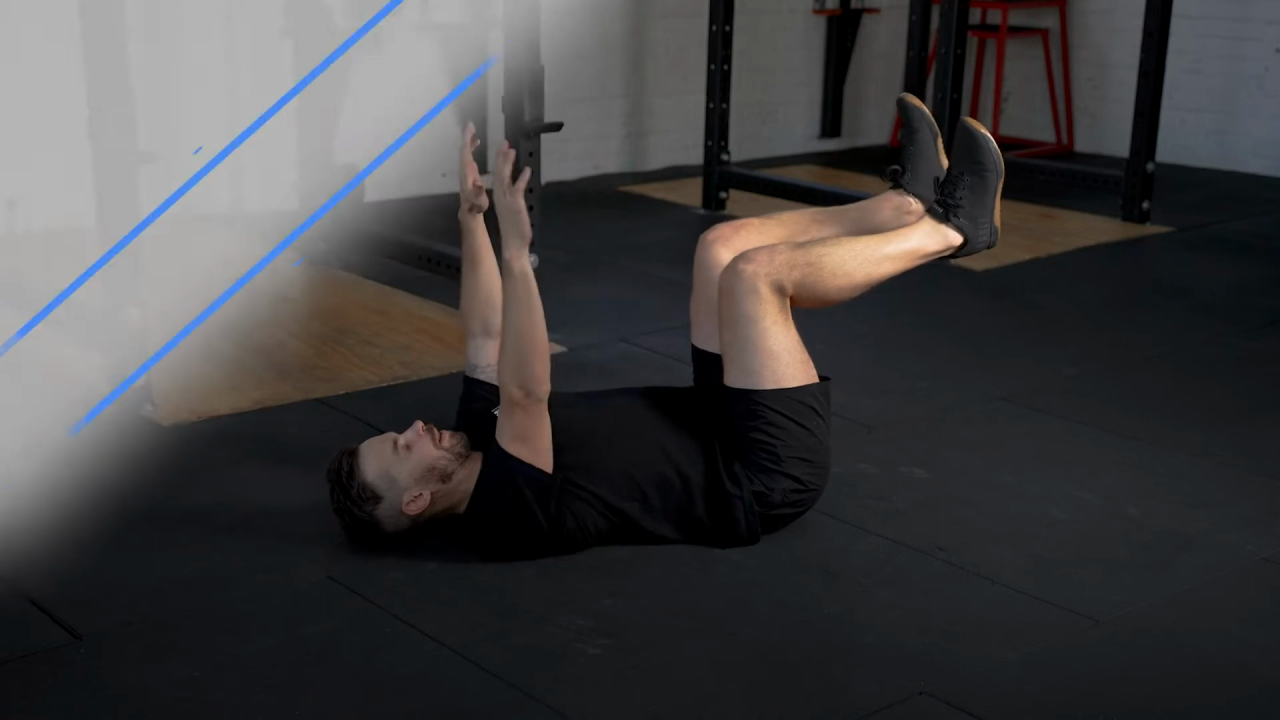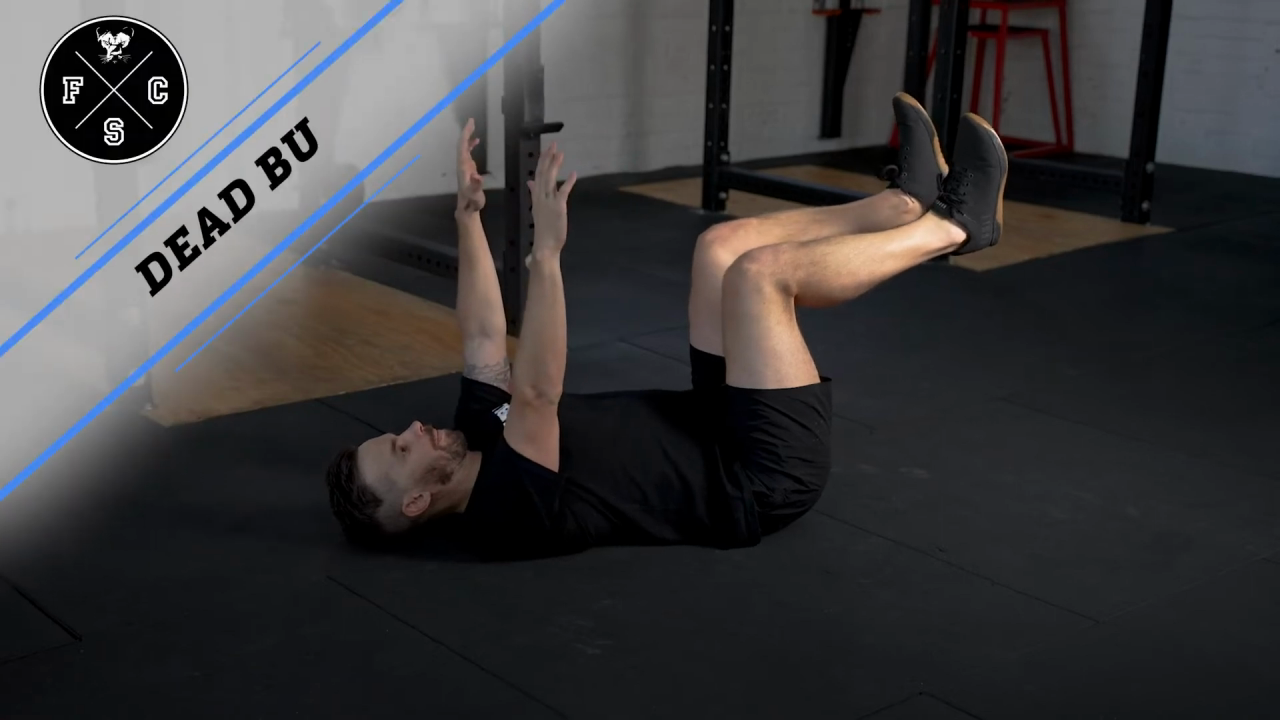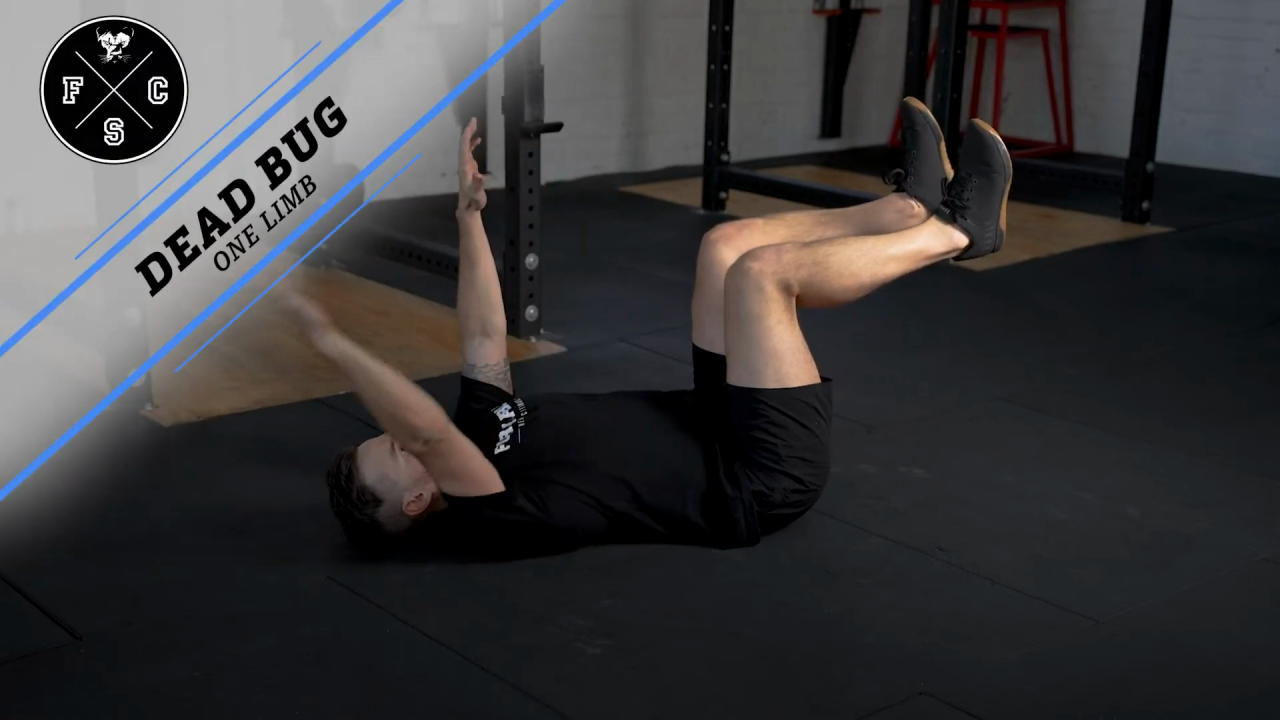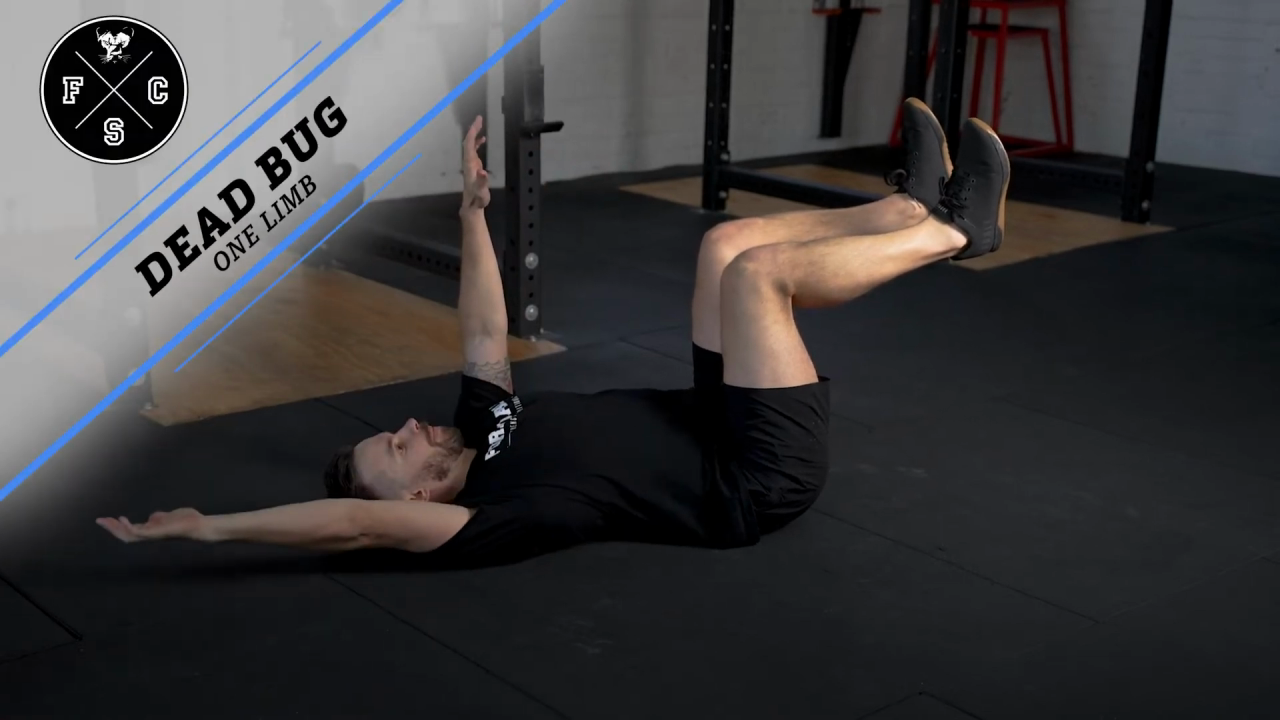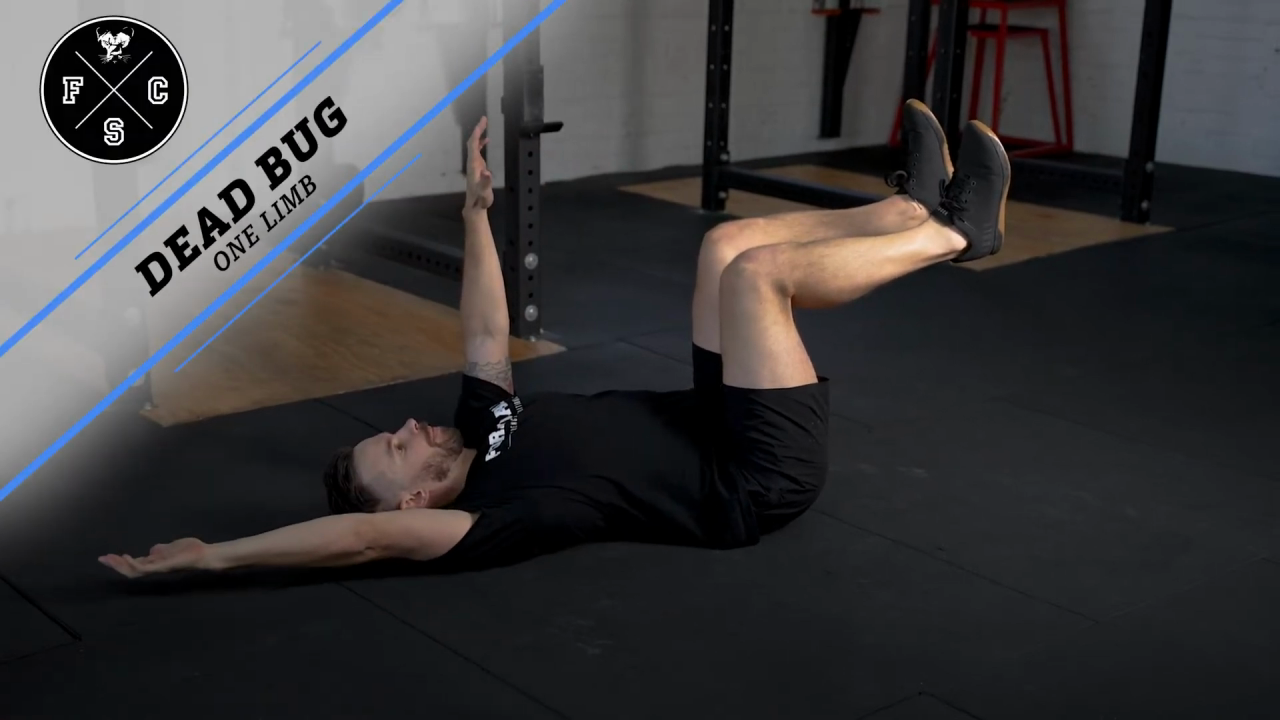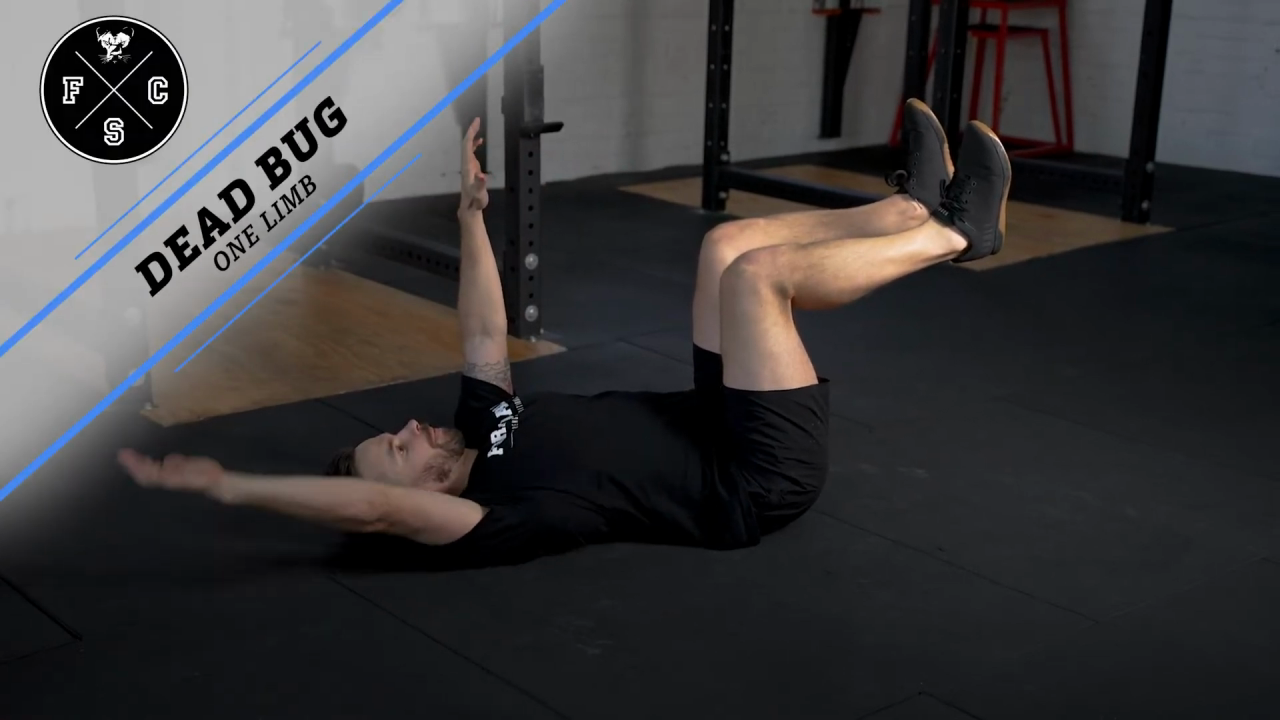
dt=0.7s
person 1, frame 1
left shoulder: (480, 440)
right shoulder: (504, 515)
left elbow: (485, 340)
right elbow: (524, 392)
left wrist: (470, 220)
right wrist: (512, 249)
left hip: (719, 429)
right hip: (764, 475)
left knee: (725, 244)
right knee: (756, 272)
left ankle: (912, 204)
right ankle: (951, 230)
person 1, frame 2
left shoulder: (478, 438)
right shoulder: (504, 514)
left elbow: (483, 339)
right elbow: (535, 395)
left wrist: (467, 215)
right wrist: (545, 252)
left hip: (718, 431)
right hip: (762, 477)
left knee: (723, 245)
right knee: (761, 271)
left ankle: (911, 201)
right ankle: (954, 225)
person 1, frame 3
left shoulder: (485, 426)
right shoulder: (495, 520)
left elbow: (483, 338)
right elbow: (432, 434)
left wrist: (468, 214)
right wrist: (331, 339)
left hip: (712, 427)
right hip: (758, 478)
left knee: (728, 243)
right knee: (763, 270)
left ankle: (916, 204)
right ankle: (957, 230)
person 1, frame 4
left shoulder: (481, 430)
right shoulder: (492, 517)
left elbow: (485, 335)
right elbow: (357, 524)
left wrist: (472, 211)
right wrist: (211, 525)
left hip: (717, 428)
right hip: (760, 479)
left knee: (727, 244)
right knee: (758, 271)
left ankle: (915, 207)
right ankle: (955, 231)
person 1, frame 5
left shoulder: (483, 426)
right shoulder: (491, 517)
left elbow: (488, 334)
right elbow: (369, 537)
left wrist: (476, 210)
right wrist: (213, 554)
left hip: (713, 423)
right hip: (759, 475)
left knee: (728, 242)
right knee: (756, 269)
left ankle: (913, 207)
right ankle: (952, 232)
person 1, frame 6
left shoulder: (481, 427)
right shoulder: (492, 511)
left elbow: (489, 334)
right elbow: (383, 509)
left wrist: (471, 213)
right wrist: (232, 484)
left hip: (710, 429)
right hip: (761, 479)
left knee: (731, 242)
right knee: (758, 269)
left ankle: (915, 205)
right ankle: (954, 233)
